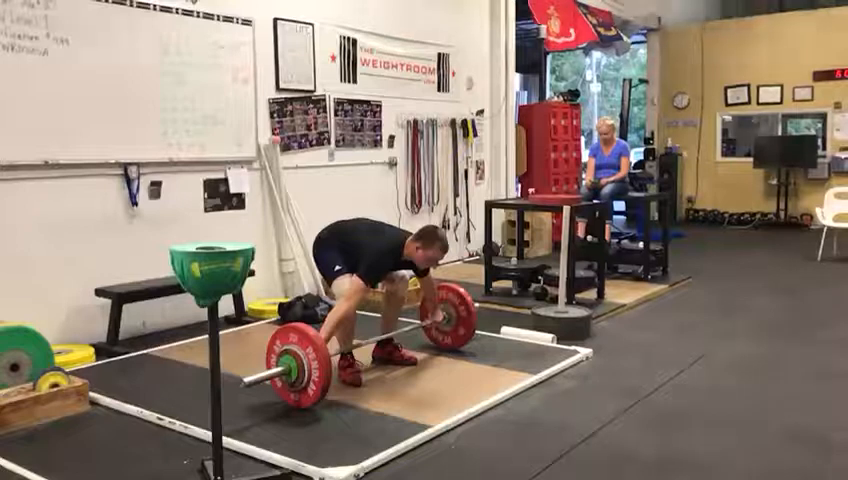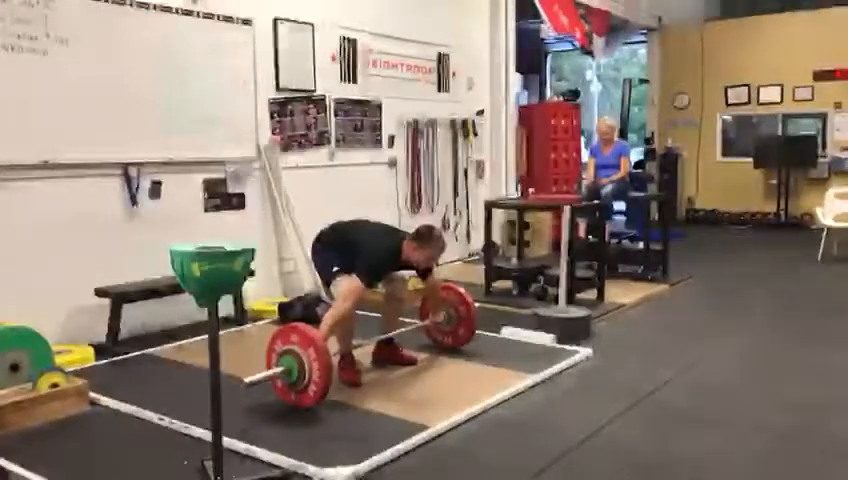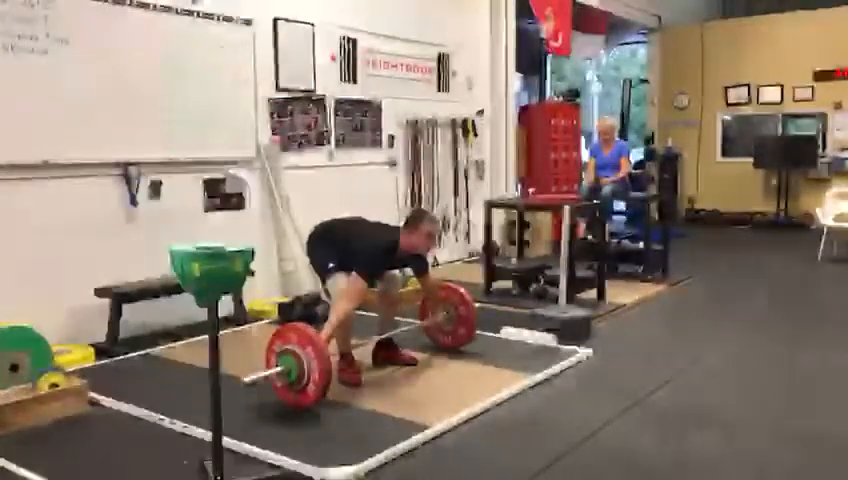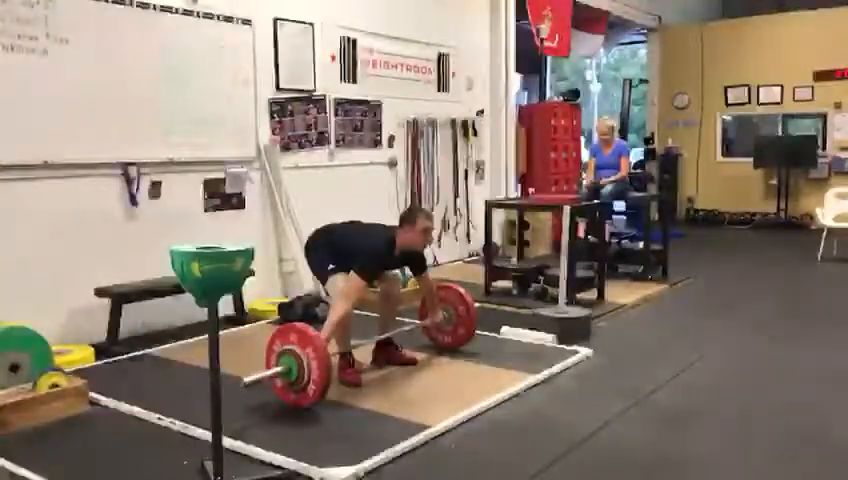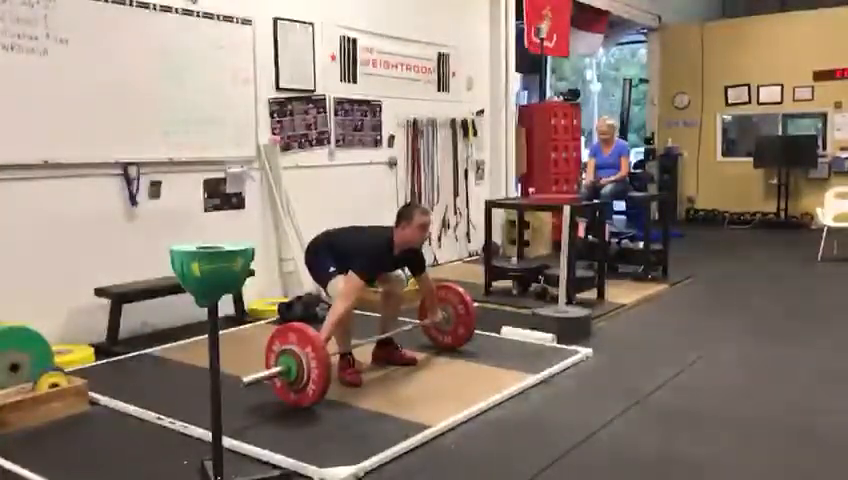
dt=1s
person 1, frame 1
left shoulder: (415, 249)
right shoulder: (383, 253)
left elbow: (427, 282)
right elbow: (349, 300)
left wrist: (435, 311)
left hip: (355, 243)
right hip: (329, 245)
left knee: (400, 282)
right knee: (348, 293)
left ankle: (385, 346)
right ankle: (346, 359)
person 1, frame 2
left shoulder: (417, 252)
right shoulder: (381, 255)
left elbow: (430, 283)
right elbow: (346, 302)
left wrist: (437, 312)
left hip: (356, 246)
right hip: (328, 248)
left knee: (398, 284)
right knee: (347, 296)
left ankle: (386, 347)
right ankle: (346, 359)
person 1, frame 3
left shoulder: (415, 251)
right shoulder: (379, 249)
left elbow: (427, 284)
right elbow: (349, 301)
left wrist: (436, 312)
right wrist: (321, 341)
left hip: (351, 244)
right hip: (323, 243)
left knee: (392, 282)
right knee: (343, 293)
left ankle: (384, 347)
right ankle: (345, 360)
person 1, frame 4
left shoulder: (412, 251)
right shoulder: (376, 249)
left elbow: (425, 283)
right elbow: (347, 299)
left wrist: (434, 312)
left hip: (349, 249)
right hip: (322, 248)
left knee: (392, 283)
right knee: (343, 293)
left ankle: (384, 347)
right ankle: (345, 360)
person 1, frame 5
left shoulder: (411, 250)
right shoulder: (375, 249)
left elbow: (425, 282)
right elbow: (346, 298)
left wrist: (434, 311)
left hip: (349, 254)
right hip: (322, 254)
left knee: (396, 283)
right knee: (345, 294)
left ankle: (385, 346)
right ankle: (346, 359)
